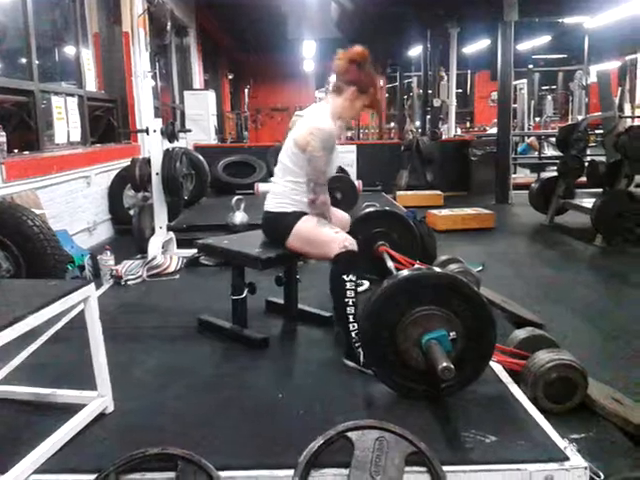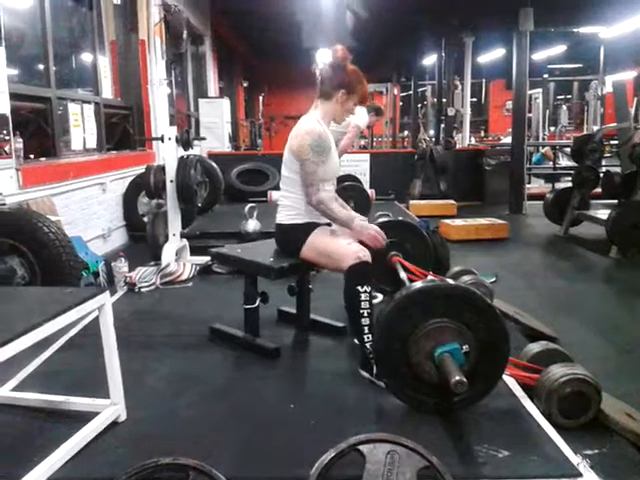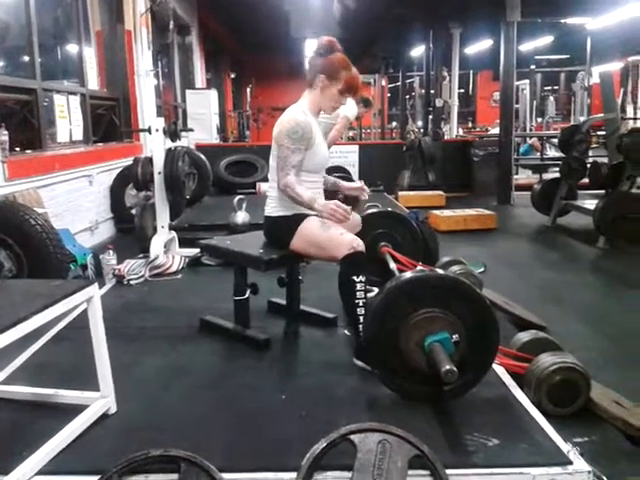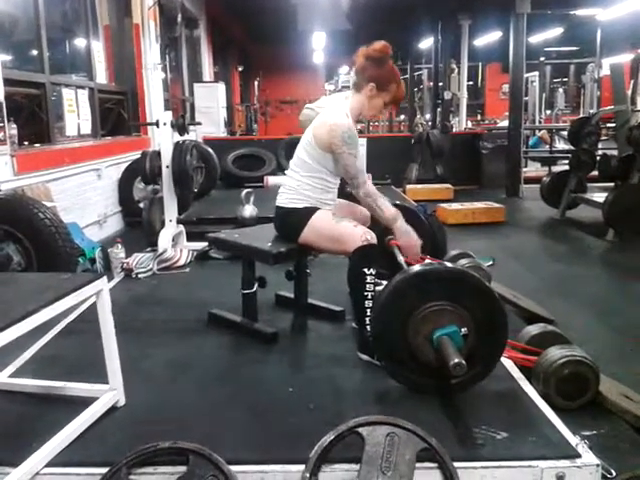
dt=0.7s
person 1, frame 1
left shoulder: (321, 117)
right shoulder: (323, 128)
right elbow: (317, 194)
left wrist: (337, 221)
right wrist: (333, 226)
left hip: (297, 209)
right hip: (283, 217)
left knee: (355, 226)
right knee: (345, 249)
left ankle: (350, 309)
right ankle: (355, 349)
person 1, frame 2
left shoulder: (316, 127)
right shoulder: (313, 132)
right elbow: (315, 196)
left wrist: (353, 216)
right wrist: (355, 224)
left hip: (310, 222)
right hip: (296, 228)
left knee: (363, 238)
right knee: (359, 258)
left ankle: (363, 306)
right ankle: (371, 359)
person 1, frame 3
left shoulder: (309, 119)
right shoulder: (297, 121)
right elbow: (286, 182)
left wrist: (341, 185)
right wrist: (319, 204)
left hip: (303, 214)
right hip: (285, 219)
left knee: (358, 223)
right knee: (351, 249)
left ankle: (360, 293)
right ankle: (364, 348)
person 1, frame 4
left shoulder: (339, 114)
right shoulder: (340, 124)
left elbow: (355, 177)
right elbow: (359, 185)
left wrist: (390, 216)
right wrist: (398, 225)
left hip: (313, 205)
right hip: (296, 213)
left knee: (374, 220)
right knee: (364, 242)
left ankle: (372, 296)
right ankle: (369, 342)
